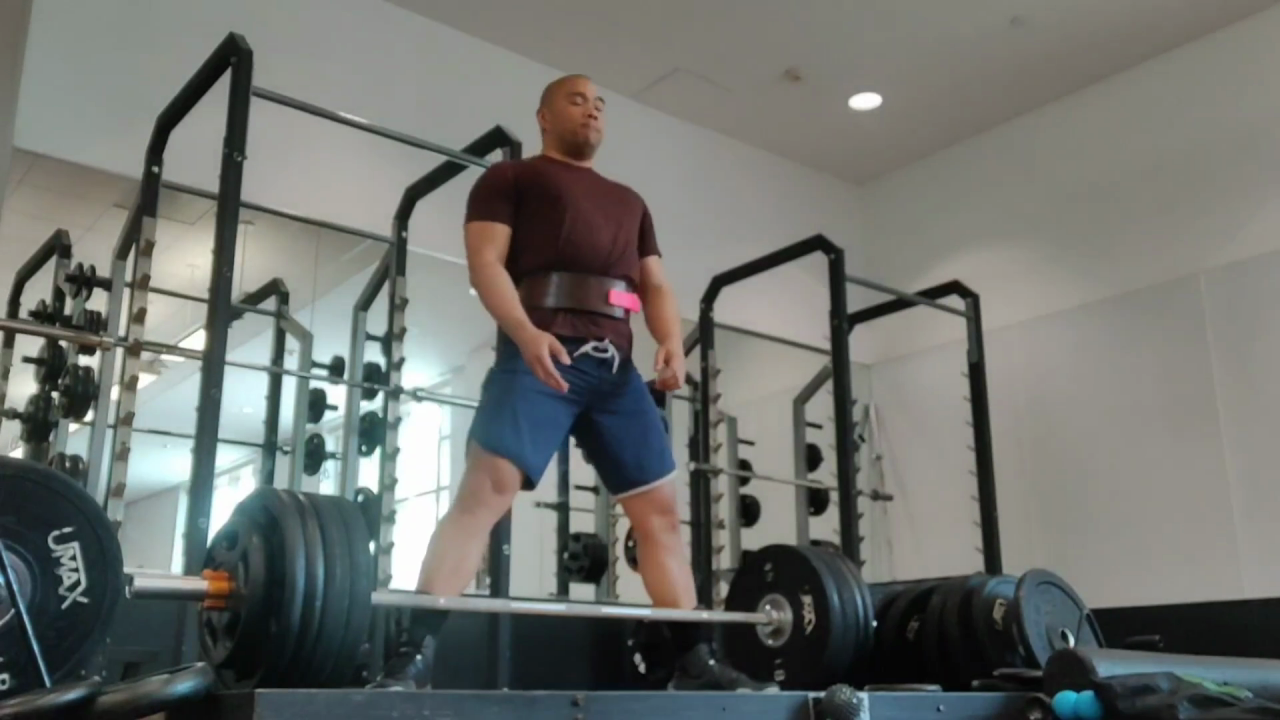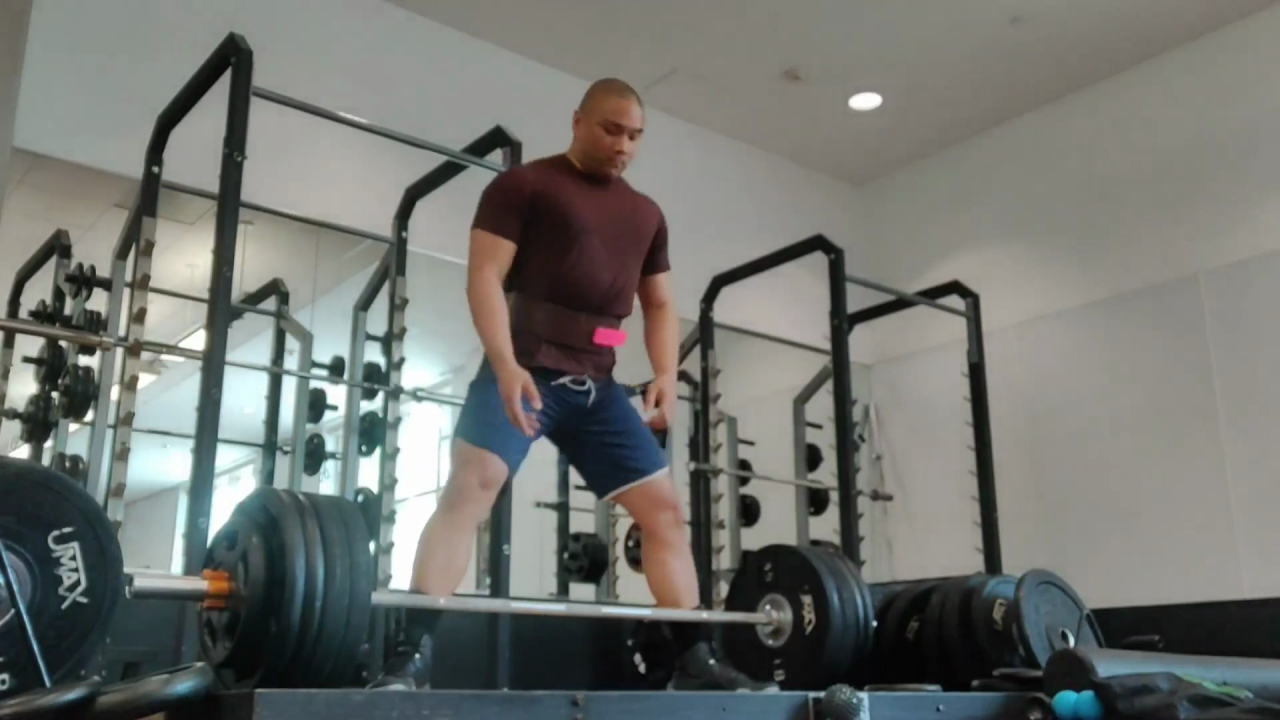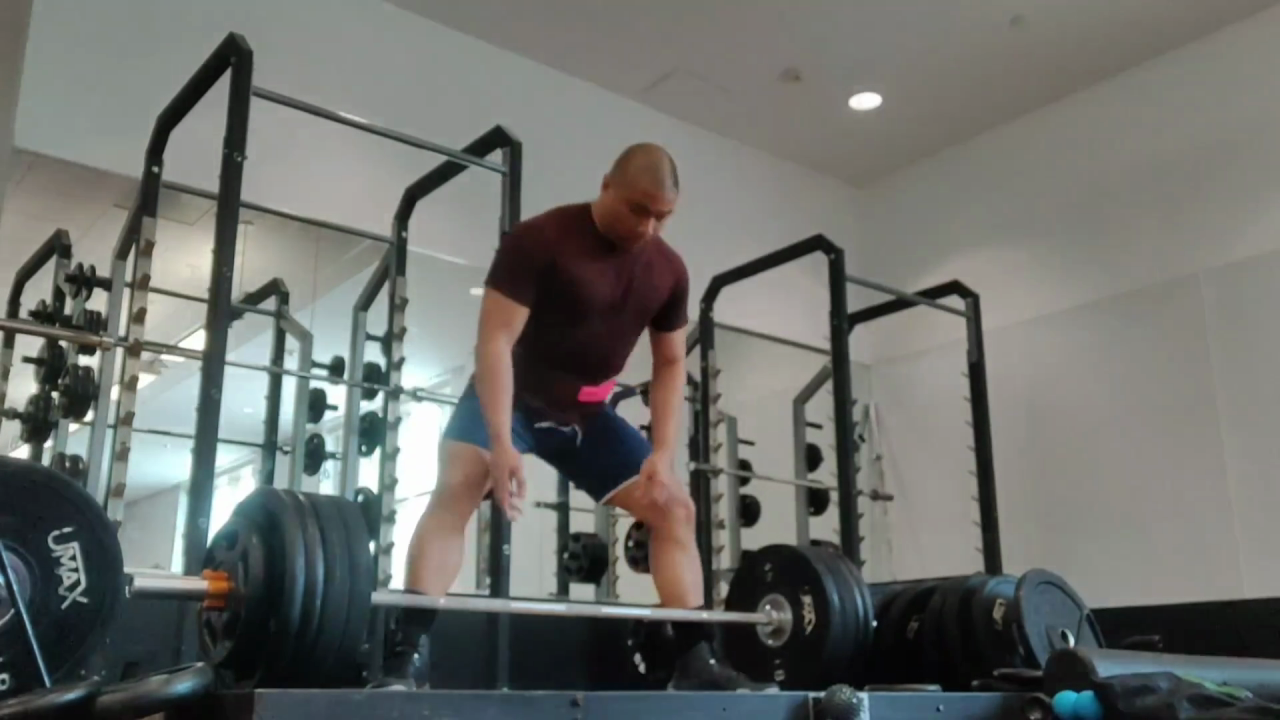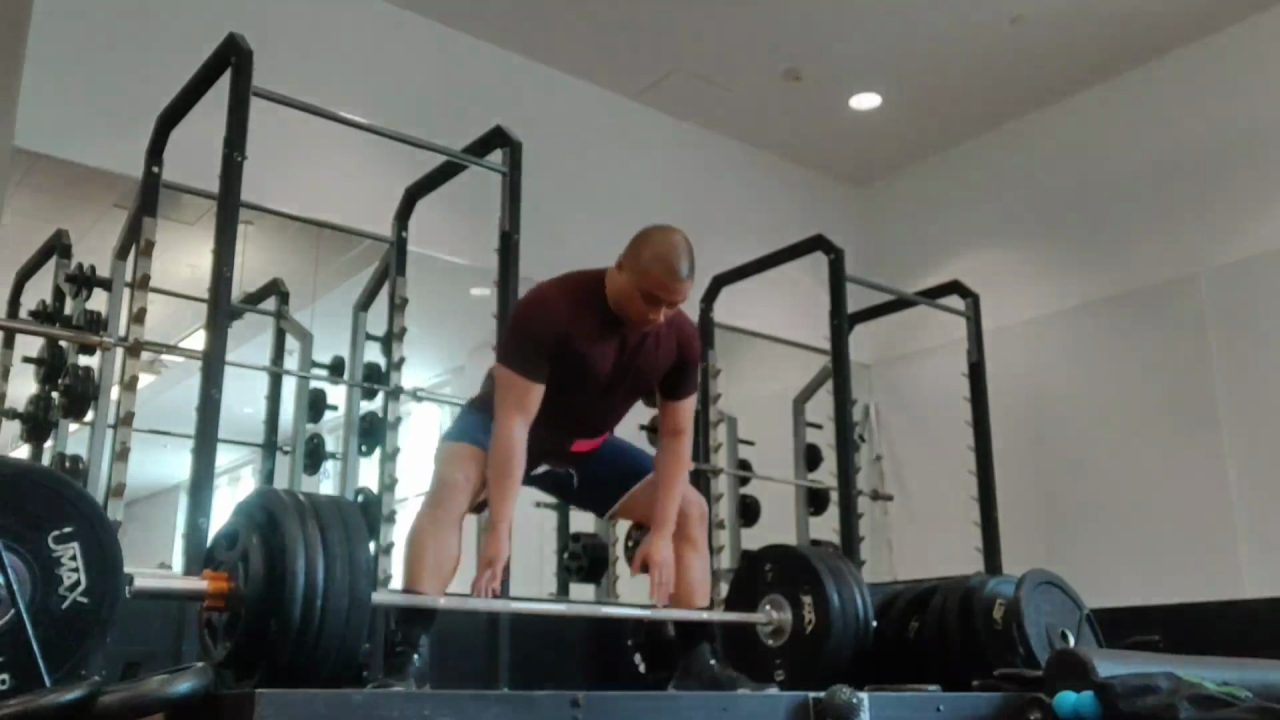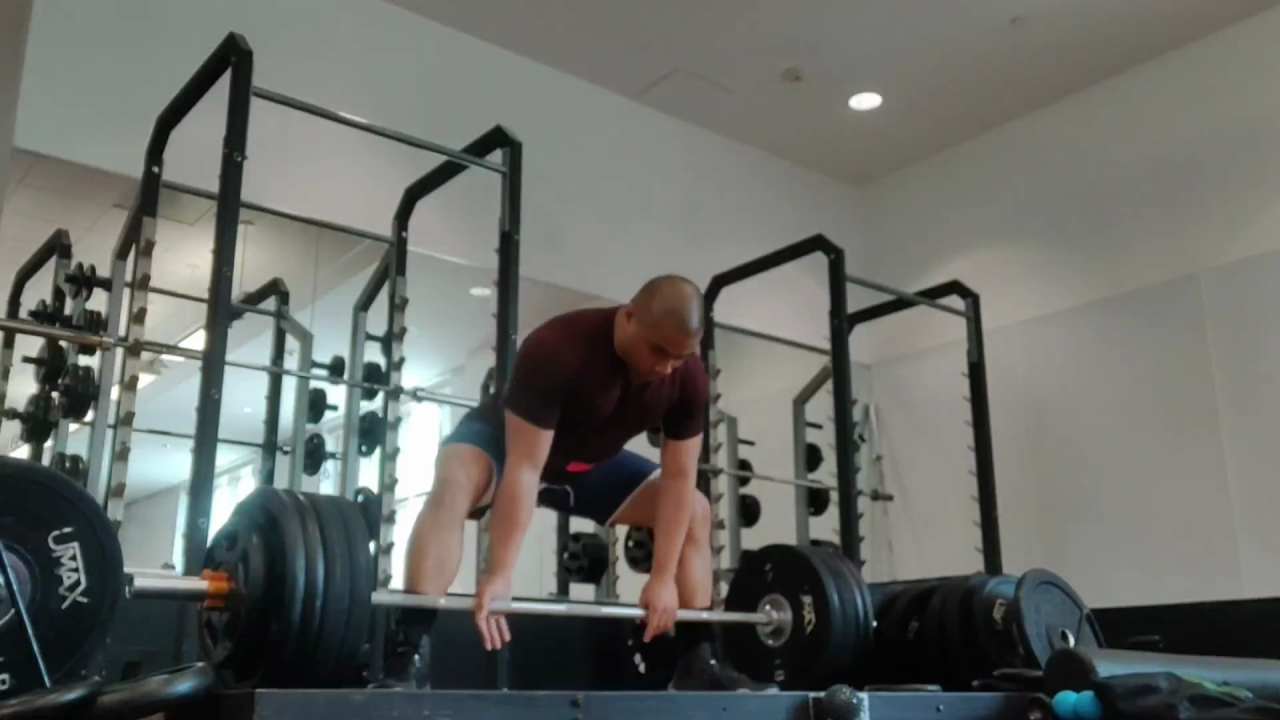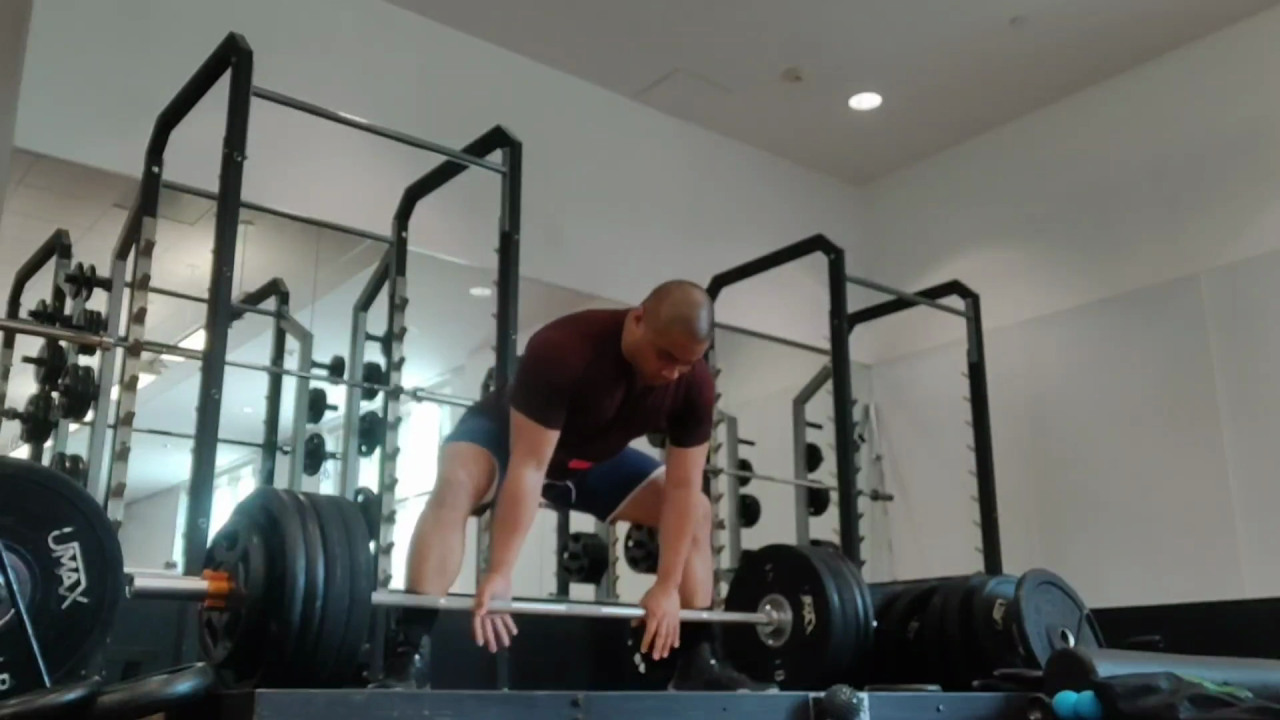
dt=0.2s
person 1, frame 1
left shoulder: (627, 200)
right shoulder: (510, 177)
left elbow: (656, 286)
right elbow: (485, 262)
left wrist: (672, 342)
right wrist: (525, 332)
left hip: (616, 363)
right hip: (542, 353)
left knee: (661, 511)
right knee: (486, 491)
left ankle: (695, 658)
right ankle: (414, 653)
person 1, frame 2
left shoulder: (645, 213)
right shoulder: (523, 185)
left elbow: (659, 304)
right elbow: (484, 278)
left wrist: (665, 374)
right wrist: (505, 366)
left hip: (596, 383)
right hip: (525, 372)
left knee: (664, 508)
right knee: (470, 488)
left ankle: (695, 658)
right ankle: (411, 652)
person 1, frame 3
left shoulder: (668, 270)
right shoulder: (539, 240)
left elbow: (670, 362)
right elbow: (495, 340)
left wrist: (662, 450)
right wrist: (500, 442)
left hip: (588, 414)
right hip: (517, 400)
left knee: (675, 506)
right knee: (456, 489)
left ankle: (695, 658)
right ankle: (409, 654)
person 1, frame 4
left shoulder: (679, 337)
right shoulder: (549, 309)
left elbow: (676, 434)
right elbow: (512, 421)
left wrist: (660, 533)
right wrist: (499, 530)
left hip: (586, 450)
right hip: (500, 431)
left knee: (691, 509)
right knee: (452, 483)
left ankle: (697, 660)
person 1, frame 5
left shoulder: (688, 378)
right shoulder: (556, 349)
left elbow: (678, 477)
right elbow: (522, 469)
left wrist: (663, 578)
right wrist: (499, 575)
left hip: (588, 465)
right hip: (502, 438)
left knee: (695, 511)
right knee: (453, 486)
left ankle: (699, 662)
right ankle: (410, 657)
person 1, frame 6
left shoulder: (694, 384)
right shoulder: (562, 349)
left elbow: (682, 485)
right elbow: (527, 468)
left wrist: (667, 587)
right wrist: (499, 574)
left hip: (591, 460)
right hip: (505, 434)
left knee: (696, 511)
right knee: (455, 486)
left ankle: (699, 661)
right ankle: (412, 658)
